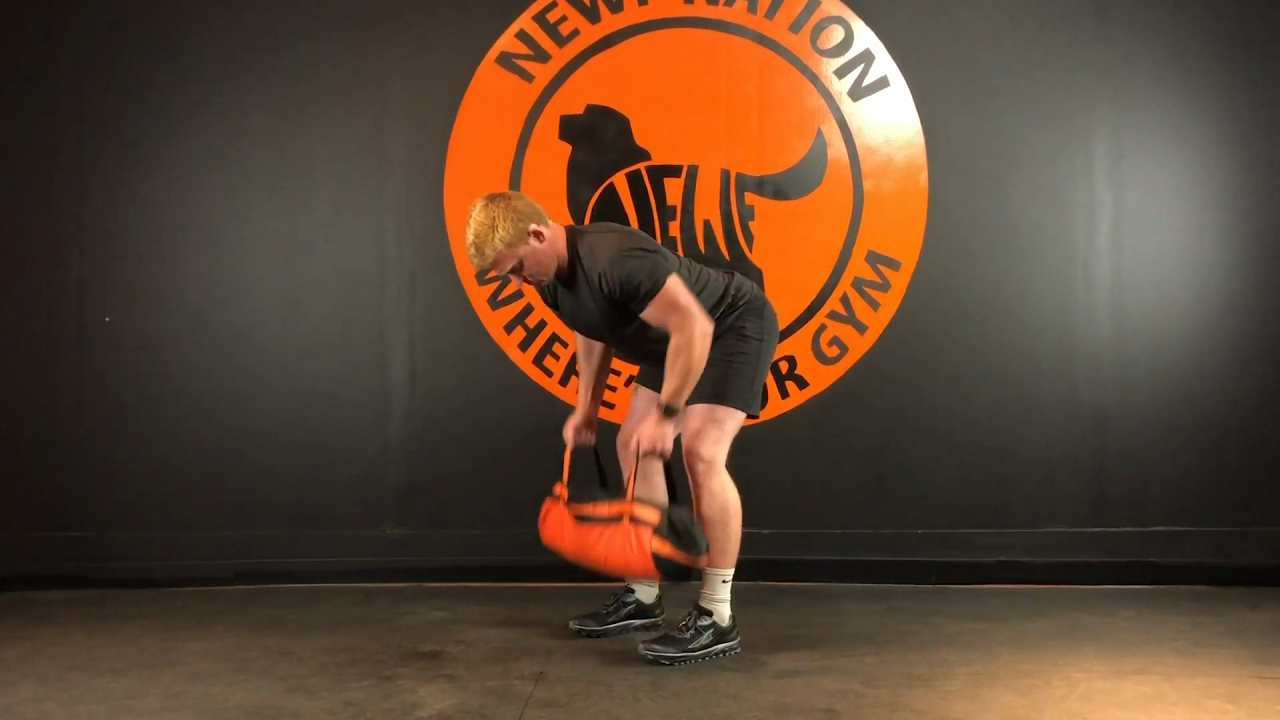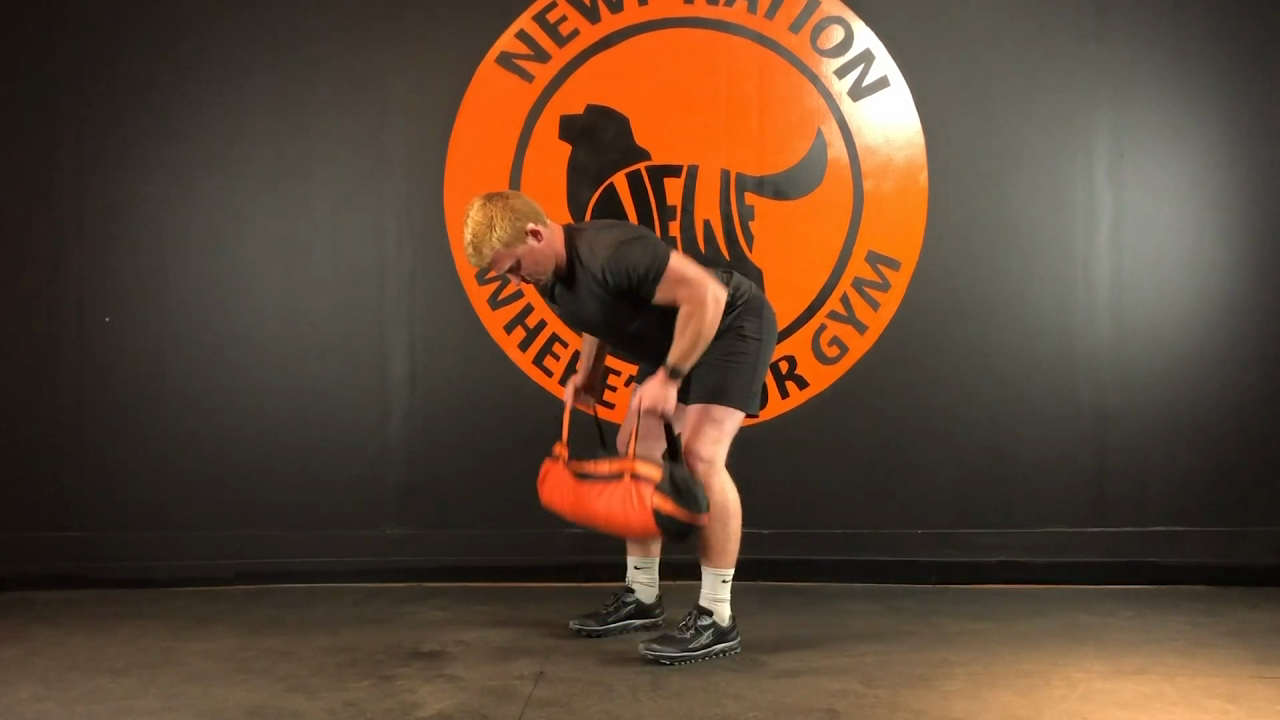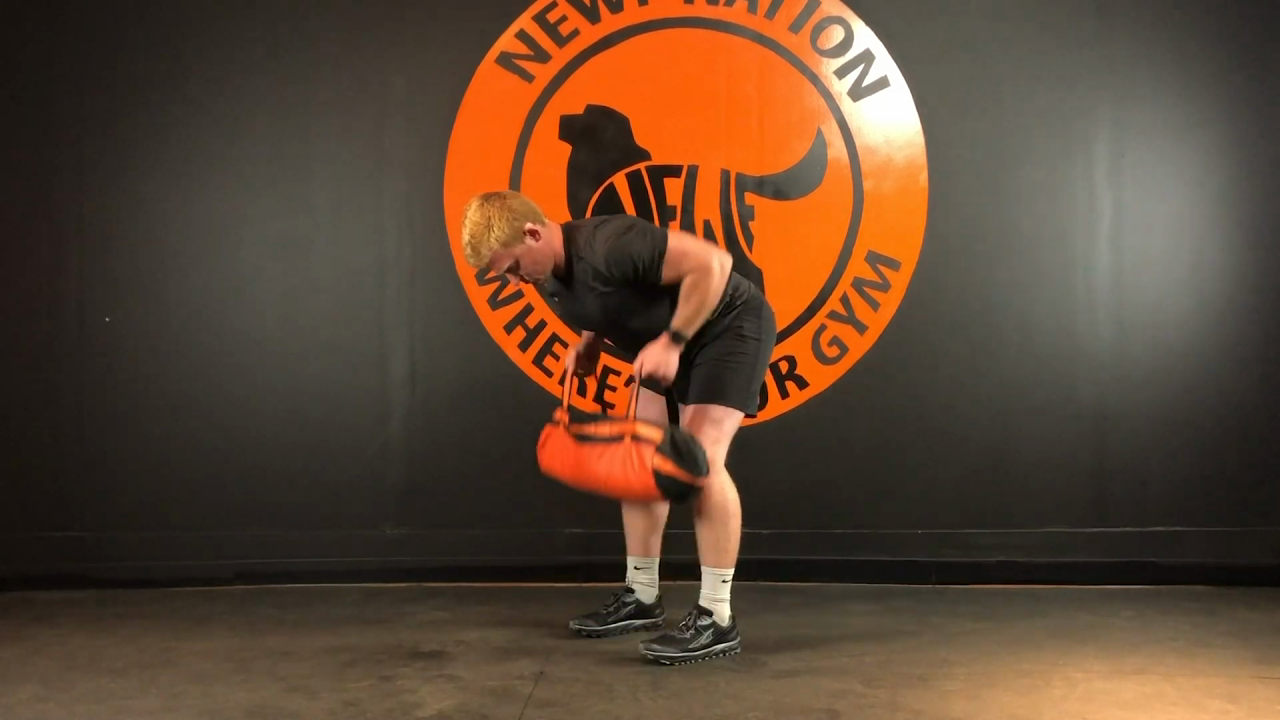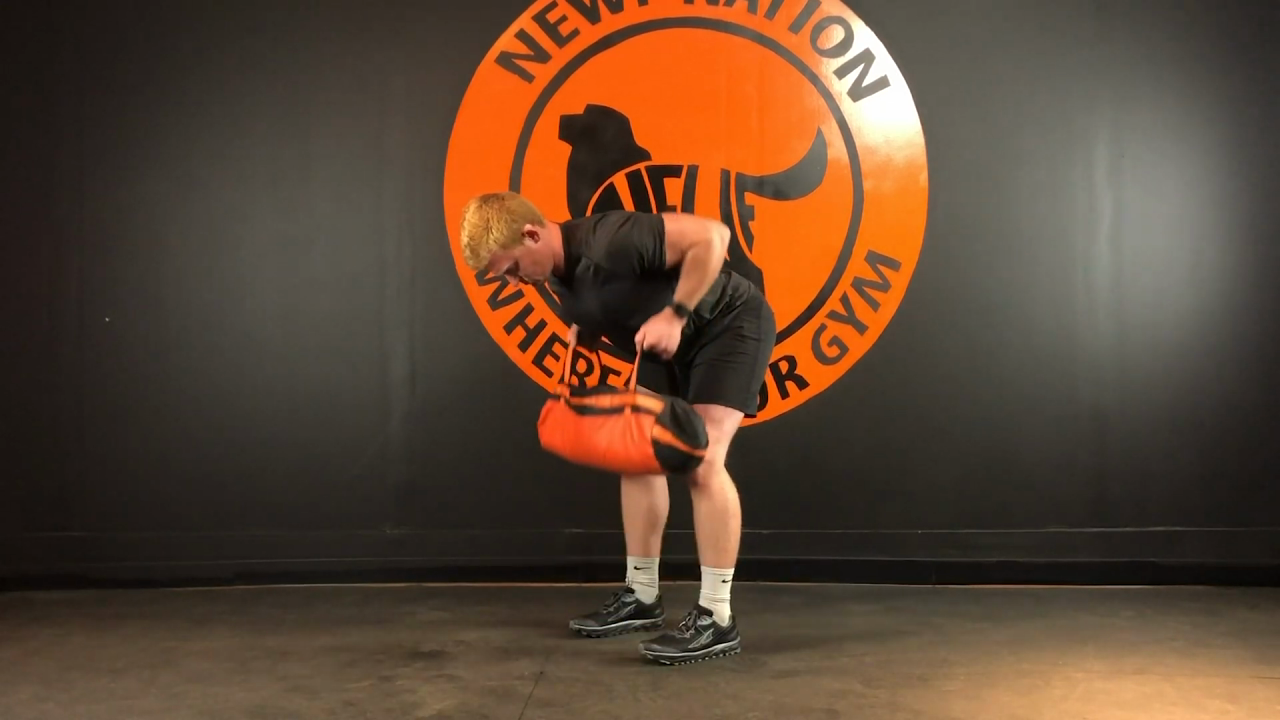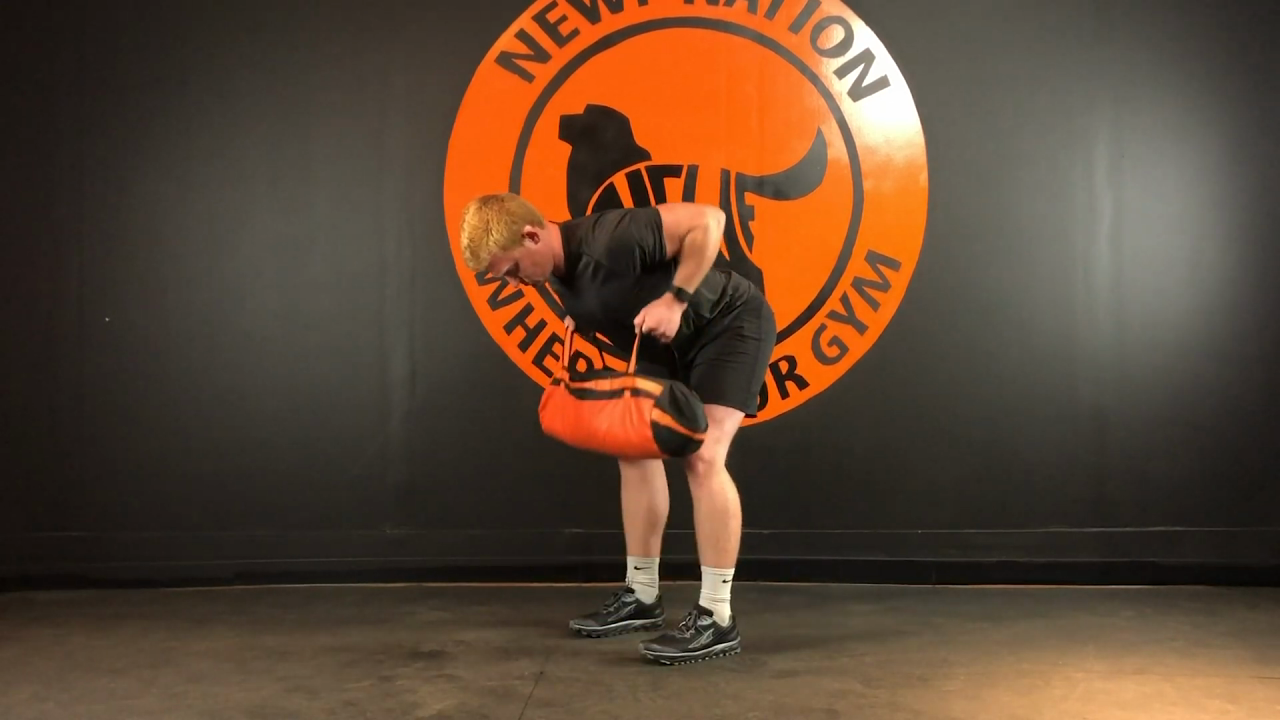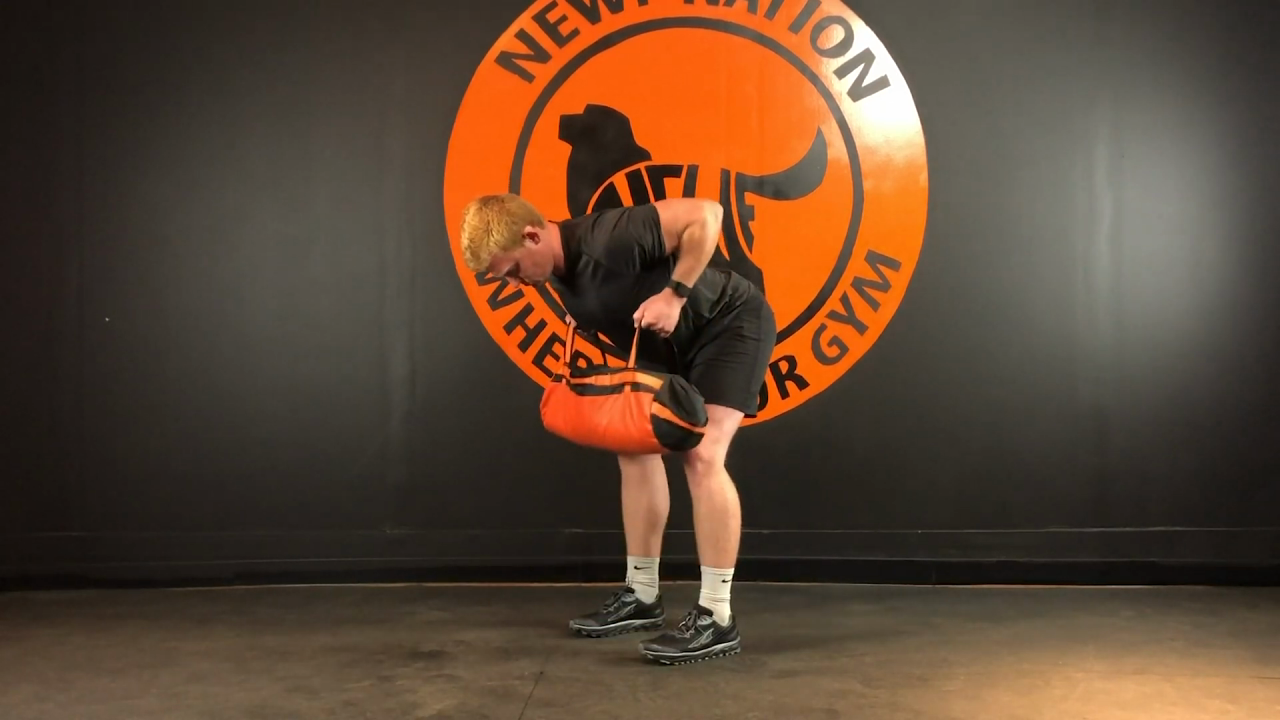
dt=0.1s
person 1, frame 1
left shoulder: (611, 257)
right shoulder: (552, 280)
left elbow: (693, 328)
right elbow: (594, 334)
left wrist: (664, 416)
right wrist: (586, 405)
left hip: (735, 325)
right hip: (673, 343)
left knee: (702, 455)
right knee: (633, 449)
left ankle: (716, 618)
right ankle: (642, 596)
person 1, frame 2
left shoulder: (610, 253)
right shoulder: (550, 277)
left elbow: (707, 296)
left wrist: (669, 377)
right wrist: (587, 375)
left hip: (733, 325)
right hip: (669, 339)
left knee: (702, 455)
right knee: (635, 448)
left ankle: (717, 618)
right ankle: (642, 595)
person 1, frame 3
left shoulder: (609, 247)
right shoulder: (553, 275)
left elbow: (713, 263)
left wrist: (672, 343)
right wrist: (585, 350)
left hip: (731, 324)
right hip: (674, 340)
left knee: (702, 455)
left ankle: (716, 618)
right ankle: (641, 597)
person 1, frame 4
left shoulder: (609, 242)
right shoulder: (553, 270)
left elbow: (712, 236)
left wrist: (674, 313)
right wrist: (583, 330)
left hip: (730, 324)
right hip: (672, 340)
left knee: (701, 454)
left ankle: (717, 618)
right ankle: (641, 596)
person 1, frame 5
left shoulder: (608, 240)
right shoulder: (556, 266)
left elbow: (708, 219)
left wrist: (675, 299)
right wrist: (583, 318)
left hip: (731, 324)
right hip: (672, 339)
left knee: (703, 456)
left ankle: (717, 618)
right ankle: (642, 596)
person 1, frame 6
left shoulder: (607, 239)
right shoulder: (556, 265)
left elbow: (706, 214)
left wrist: (673, 293)
right wrist: (583, 315)
left hip: (730, 324)
right hip: (671, 338)
left knee: (701, 455)
right knee: (636, 449)
left ankle: (716, 617)
right ankle: (642, 595)
